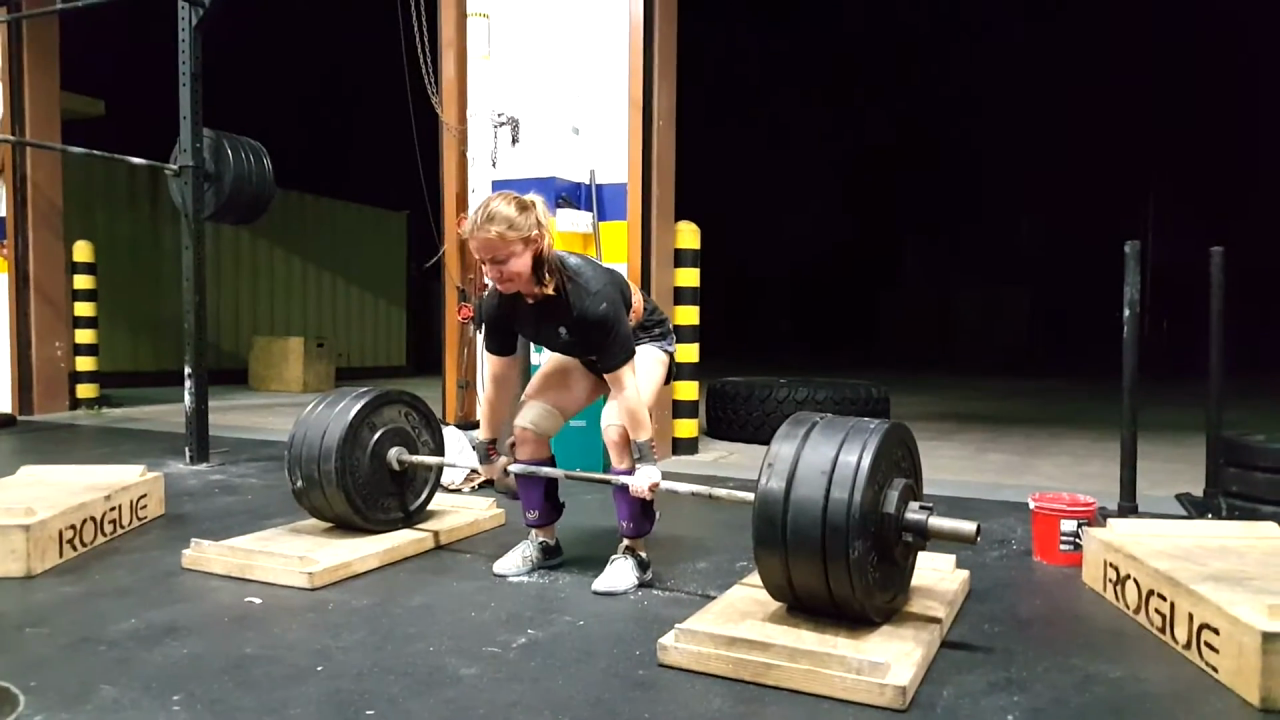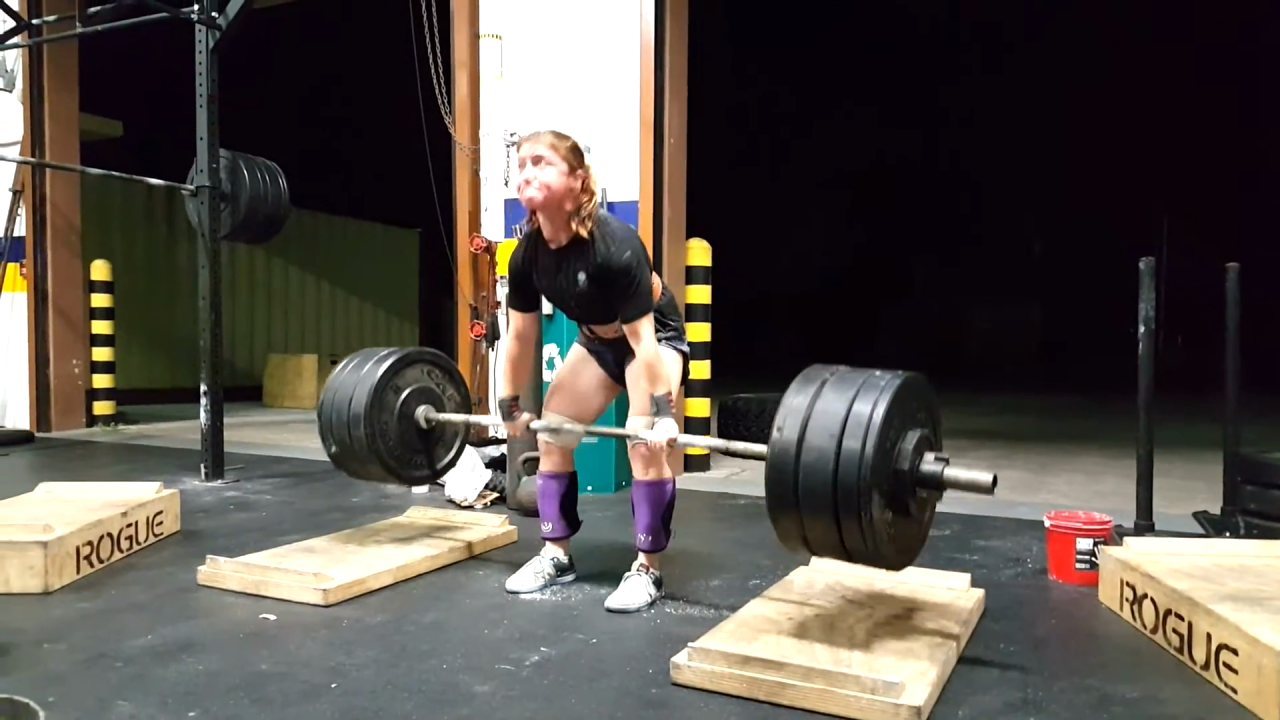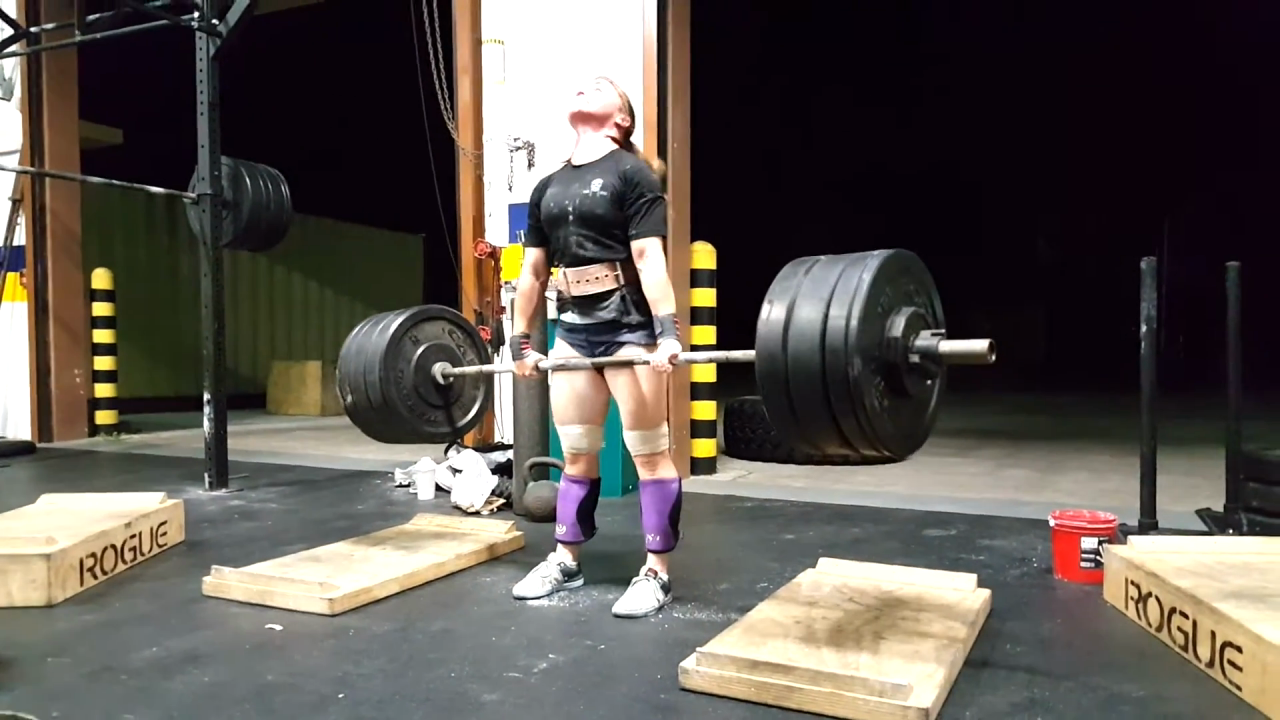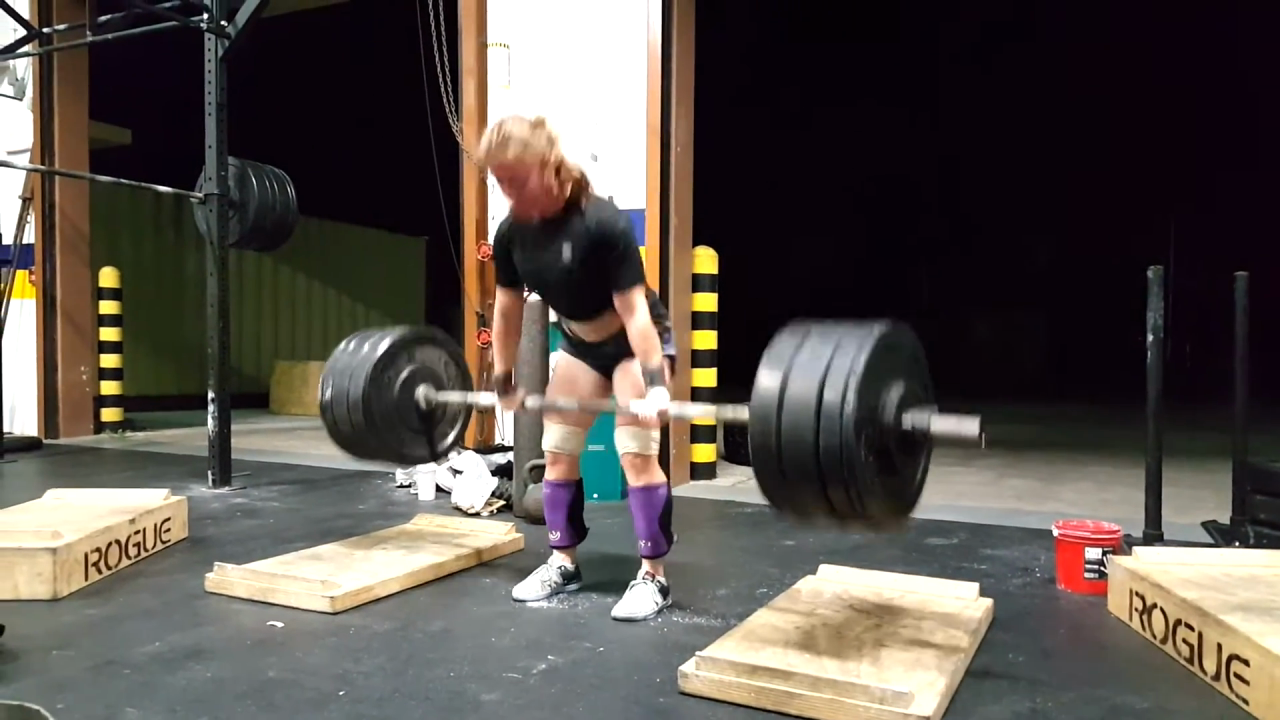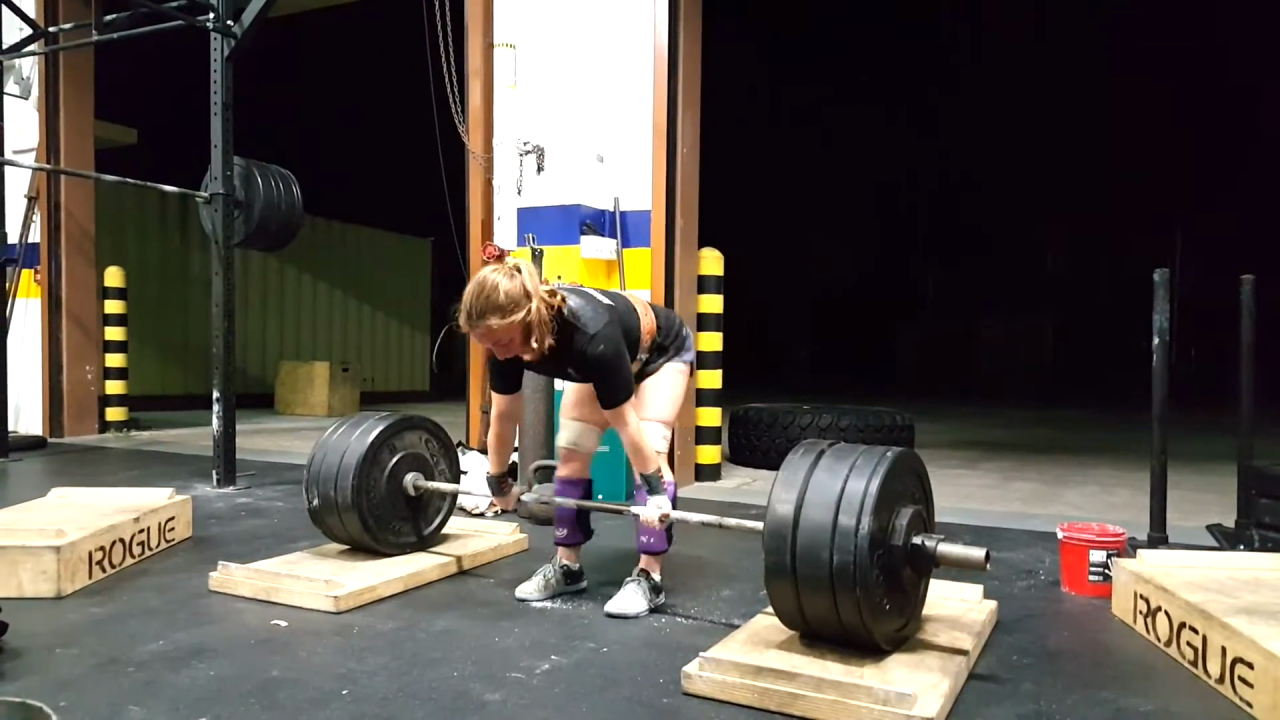
dt=1s
person 1, frame 1
left shoulder: (590, 292)
right shoulder: (499, 302)
left elbow: (623, 386)
right elbow: (500, 380)
left wrist: (646, 461)
right wrist: (487, 448)
left hip: (641, 339)
right hip: (579, 350)
left knee: (617, 428)
right knee: (527, 425)
left ankle: (633, 553)
right ankle: (542, 539)
person 1, frame 2
left shoulder: (615, 245)
right shoulder: (527, 255)
left elbow: (642, 338)
right elbow: (521, 336)
left wrist: (663, 415)
right wrist: (510, 405)
left hip: (657, 335)
right hip: (596, 341)
left knee: (645, 444)
right knee: (551, 437)
left ankle: (647, 570)
right ankle: (556, 555)
person 1, frame 3
left shoulder: (631, 174)
right shoulder: (548, 187)
left elbow: (649, 258)
right elbow: (532, 271)
left wrist: (667, 331)
right wrist: (520, 340)
left hip: (628, 323)
right hip: (573, 327)
left knee: (648, 450)
right knee: (576, 451)
left ankle: (656, 572)
right ankle: (565, 559)
person 1, frame 4
left shoulder: (601, 224)
right shoulder: (512, 234)
left elbow: (634, 310)
right elbow: (507, 311)
left wrist: (655, 384)
right wrist: (503, 379)
left hip: (633, 344)
right hip: (580, 346)
left knee: (636, 452)
right knee: (557, 453)
left ankle: (652, 577)
right ankle: (563, 563)
person 1, frame 5
left shoulder: (592, 336)
right shoulder: (506, 338)
left elbow: (626, 422)
right elbow: (504, 417)
left wrist: (656, 491)
right wrist: (498, 480)
left hip: (661, 353)
right hip: (604, 360)
left knee: (650, 452)
right knee: (571, 451)
left ankle: (648, 577)
right ankle: (567, 565)
